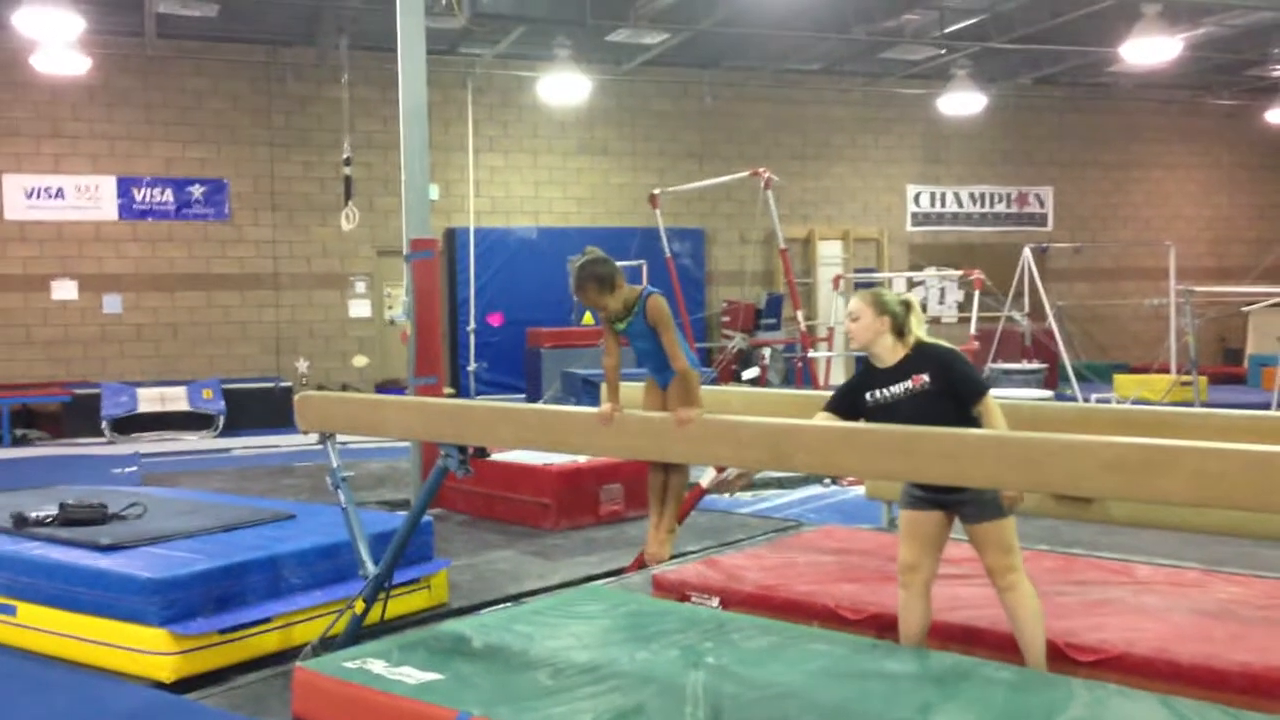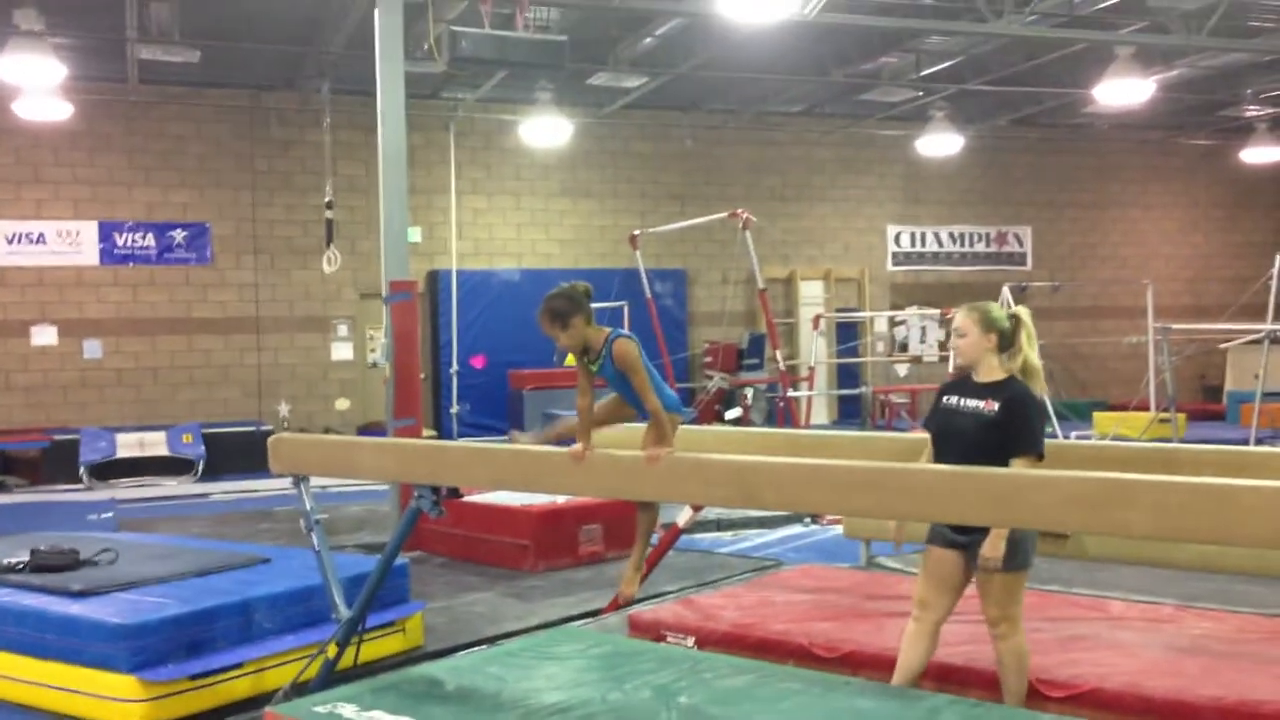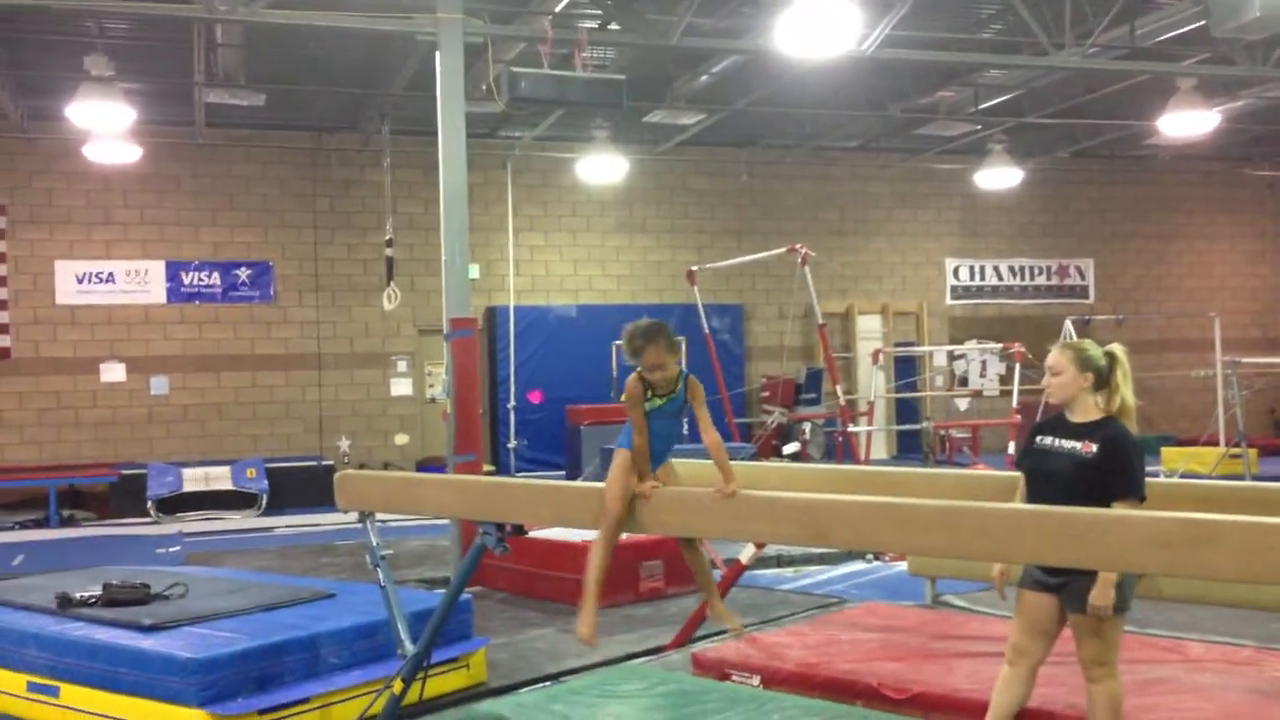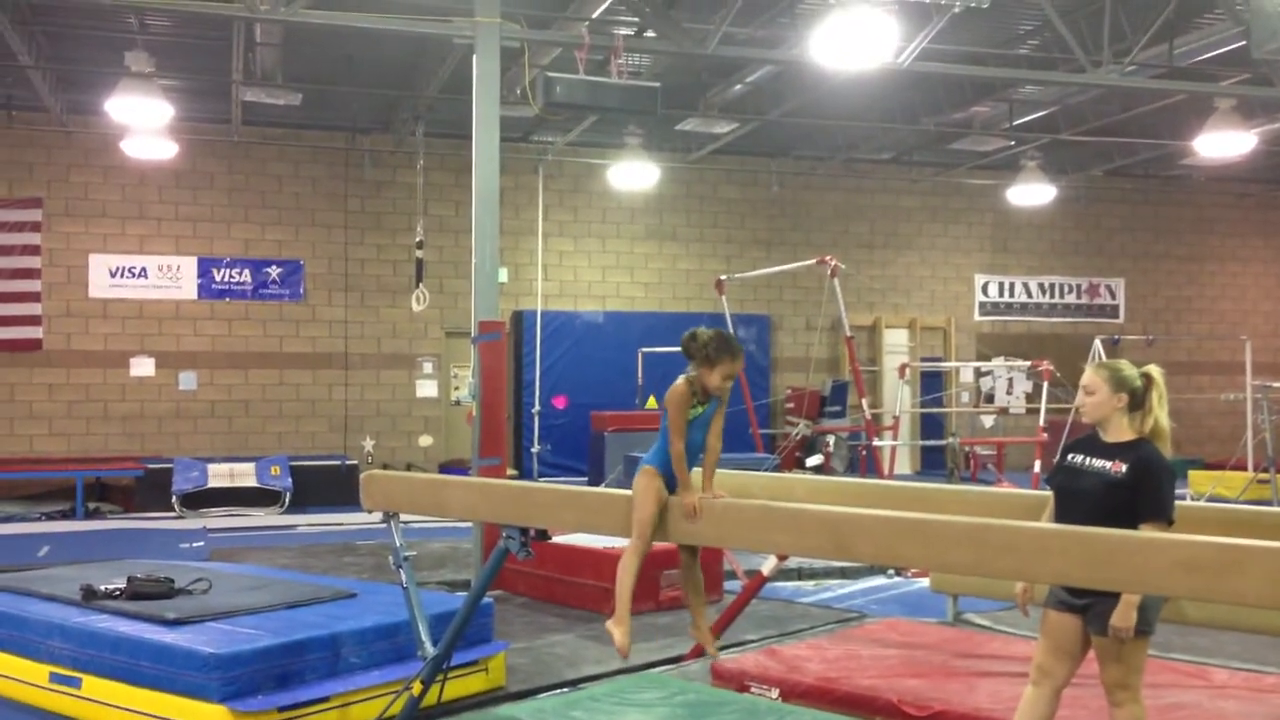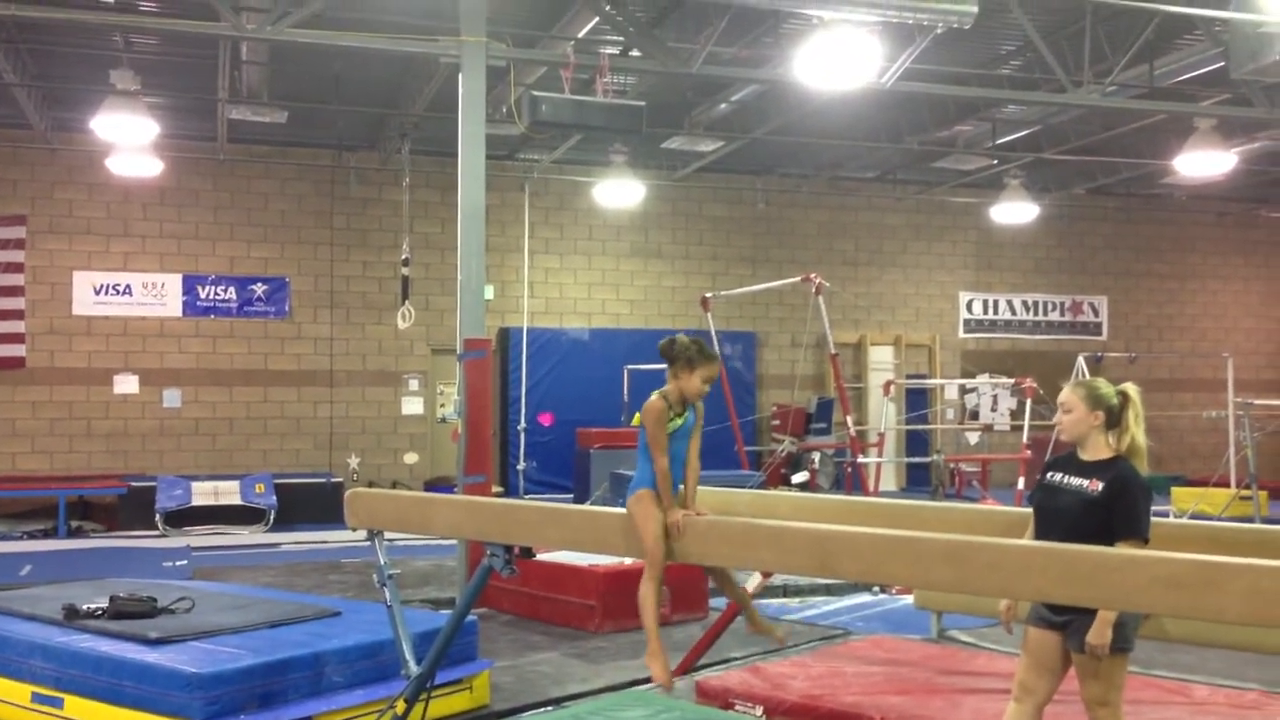
dt=1s
person 1, frame 1
left shoulder: (939, 360)
right shoulder: (863, 384)
left elbow: (988, 410)
left hip: (976, 481)
right hip: (923, 488)
left knee: (1007, 575)
right knee: (911, 575)
person 1, frame 2
left shoulder: (1019, 399)
right shoulder: (950, 391)
left elbow: (1022, 474)
right elbow: (933, 455)
left wrist: (999, 534)
left hip: (999, 529)
right hip: (949, 524)
left knee: (1003, 624)
right knee: (924, 610)
person 1, frame 3
left shoulder: (1117, 440)
right shoulder: (1043, 430)
right elbow: (1024, 497)
left wrist: (1108, 581)
left hip: (1093, 571)
right hip: (1043, 565)
left knee: (1098, 668)
right knee: (1019, 655)
person 1, frame 4
left shoulder: (1148, 462)
right shoulder: (1075, 449)
right elbow: (1052, 516)
left wrist: (1130, 603)
left hip: (1118, 593)
right hip: (1068, 585)
left knee: (1121, 691)
right knee: (1043, 676)
person 1, frame 5
left shoulder: (1124, 480)
right shoulder: (1054, 468)
right elbow: (1034, 533)
left wrist: (1106, 620)
left hip: (1097, 609)
right hip: (1049, 603)
person 2, frame 1
left shoulder: (653, 303)
right shoulder: (608, 312)
left elbow: (678, 357)
right elbow: (611, 357)
left wrist: (694, 404)
right wrist: (611, 401)
left hip: (681, 374)
right hip: (655, 377)
left ankle: (669, 525)
right ankle: (654, 521)
person 2, frame 2
left shoulder: (620, 346)
right shoulder: (582, 349)
left elbow: (650, 398)
right elbow: (584, 398)
left wrist: (663, 444)
right wrist: (583, 440)
left hip: (663, 408)
right hip: (632, 401)
right knee: (584, 419)
left ankle: (636, 564)
right ankle: (533, 440)
person 2, frame 3
left shoulder: (689, 383)
right shoulder: (635, 385)
left elbow: (709, 433)
right elbow: (640, 436)
left wrist: (728, 479)
right wrist: (643, 479)
left hip: (658, 458)
right hip: (630, 454)
right knee: (611, 524)
left ankle: (715, 602)
right ankle: (589, 606)
person 2, frame 4
left shoulder: (720, 392)
right shoulder: (680, 390)
left elbow: (713, 440)
right elbow: (676, 445)
left wrist: (707, 489)
right wrist: (686, 490)
left hip: (681, 476)
right hip: (654, 471)
left knee: (690, 553)
right knee: (642, 538)
left ankle: (700, 624)
right ankle: (620, 618)
person 2, frame 5
left shoulder: (696, 407)
right shoulder: (656, 406)
left elbow: (693, 458)
right elbow: (661, 461)
left wrist: (689, 504)
right wrist: (671, 509)
left hip: (672, 492)
right hip: (647, 492)
right knee: (655, 565)
left ankle: (753, 618)
right ankle: (654, 649)
